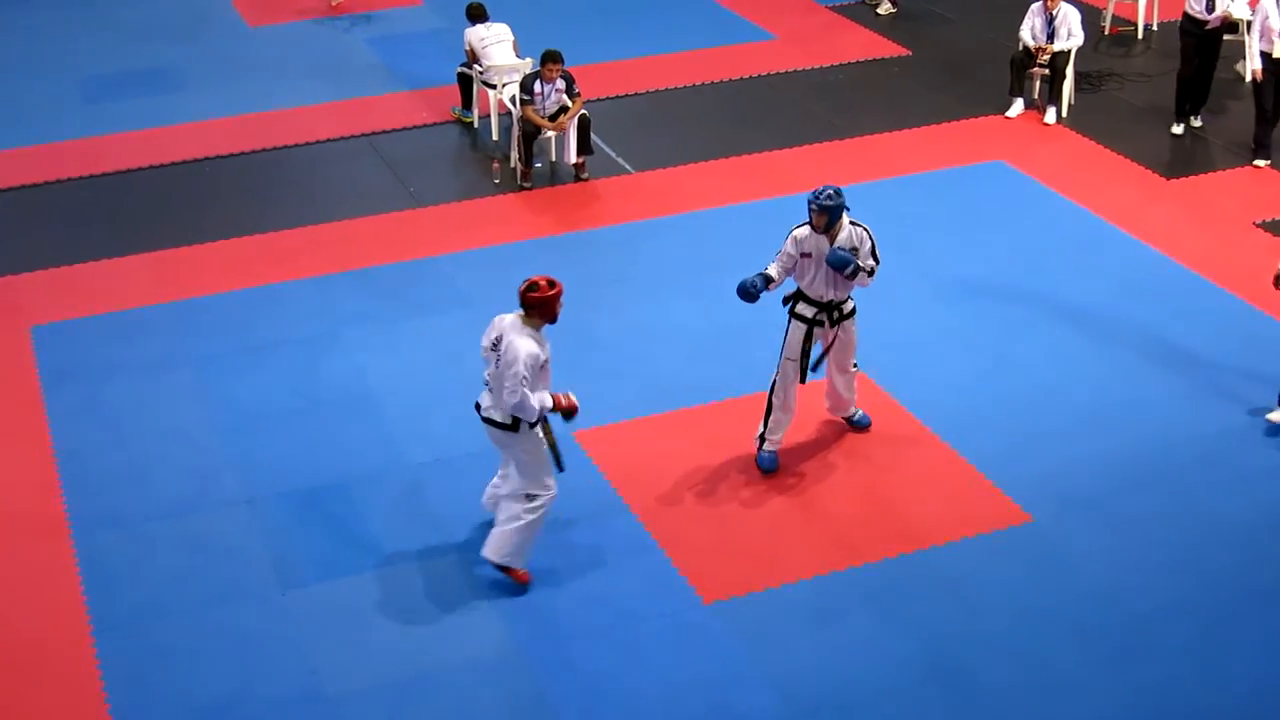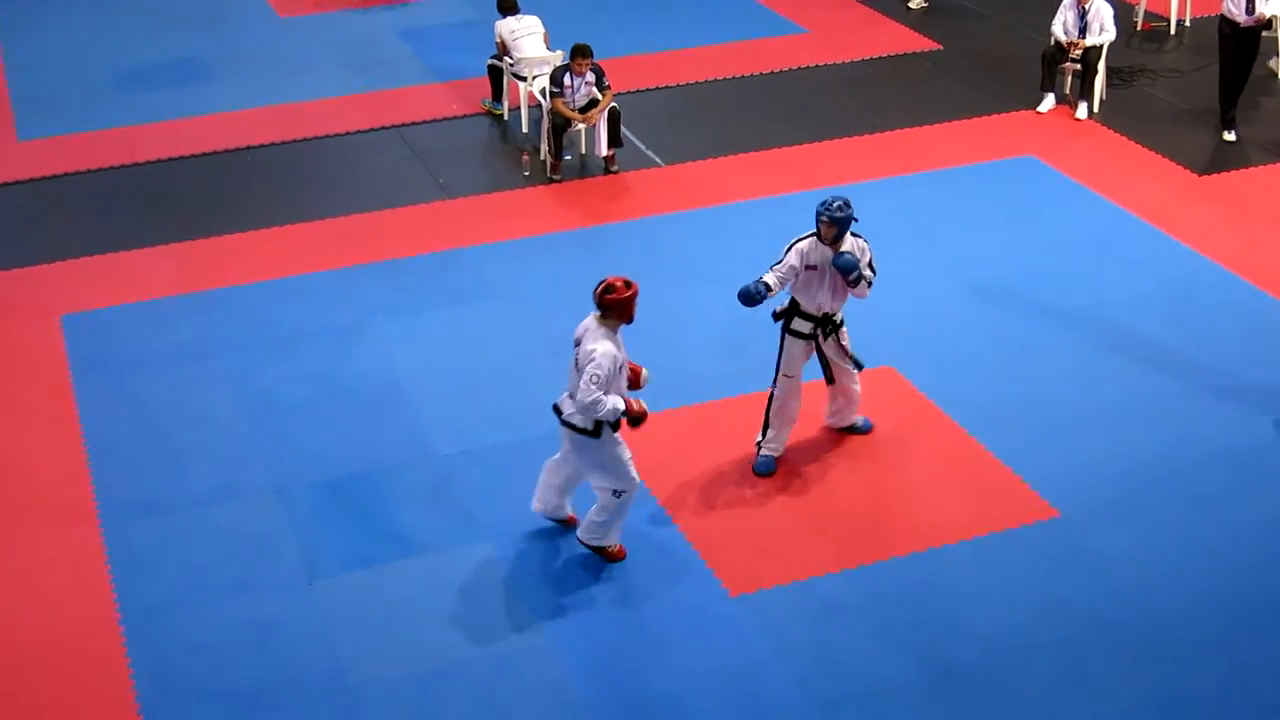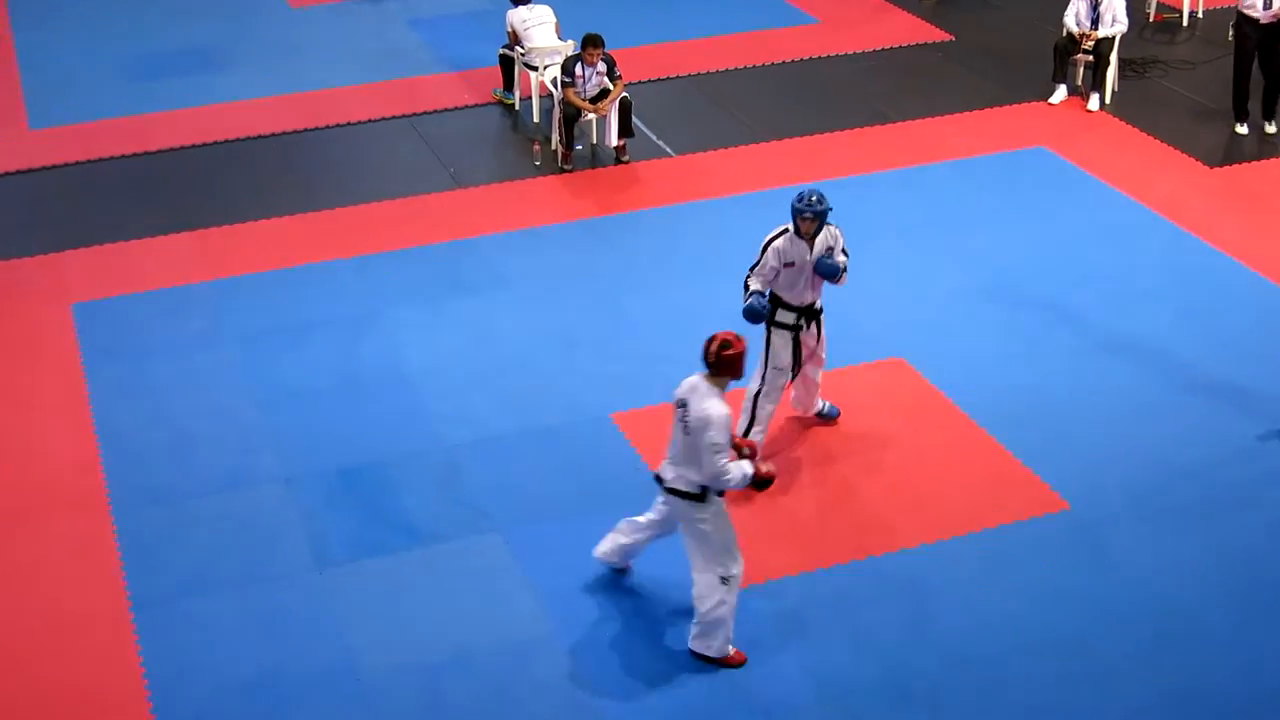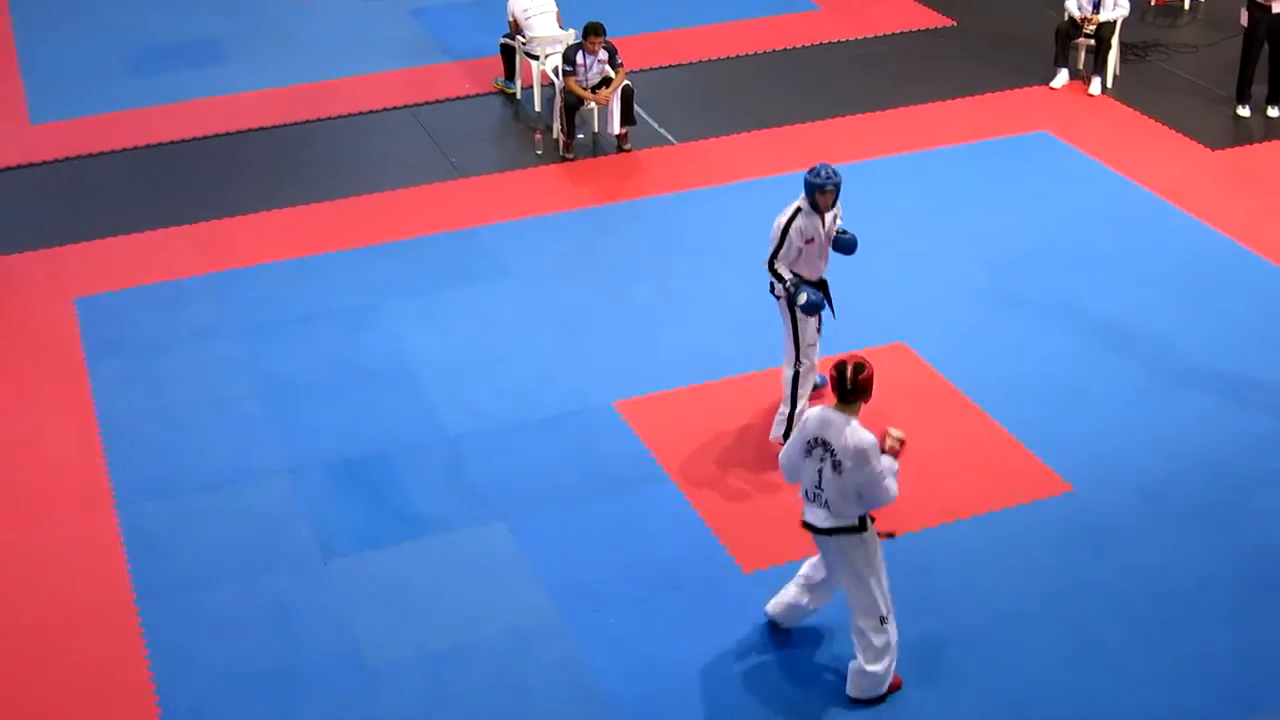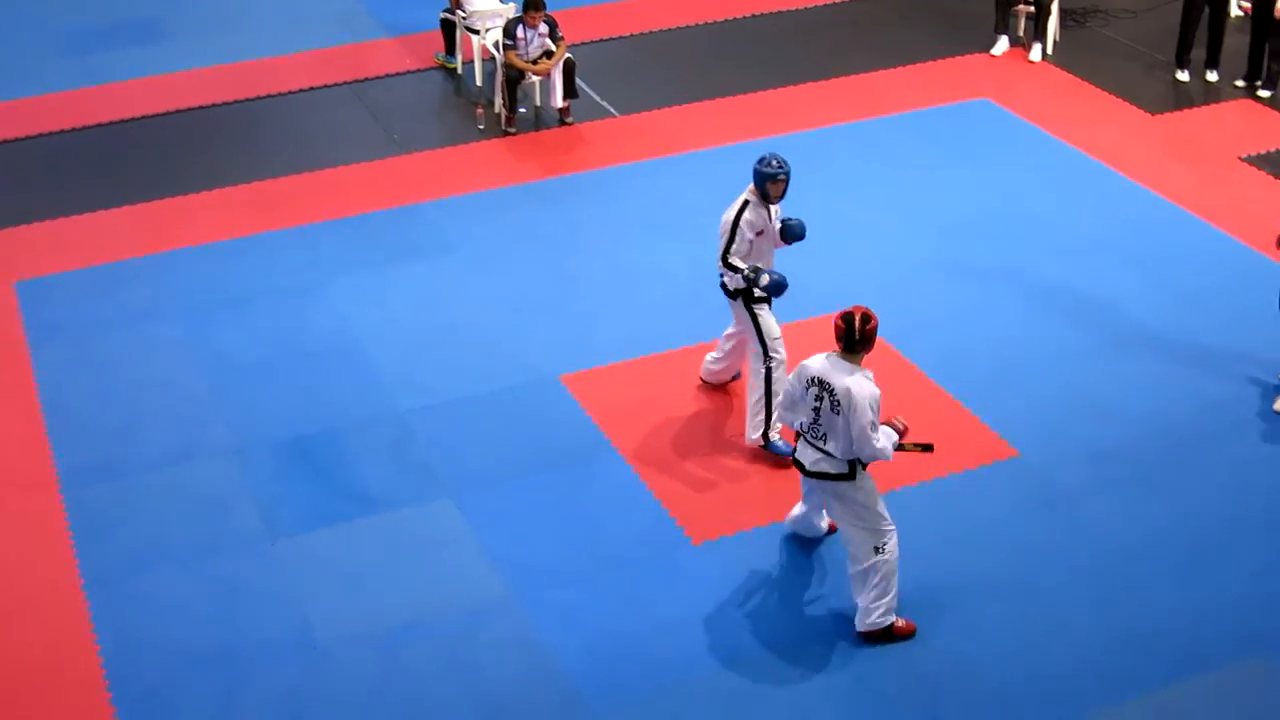
dt=0.4s
person 1, frame 1
left shoulder: (506, 321)
right shoulder: (527, 350)
left elbow: (487, 350)
right elbow: (518, 401)
right wrist: (554, 403)
left hip: (497, 411)
right hip: (511, 424)
left knee: (529, 465)
right knee: (539, 489)
left ankle: (497, 498)
right ankle: (505, 555)
person 1, frame 2
left shoulder: (591, 323)
right shoulder: (604, 351)
right elbow: (590, 402)
left wrist: (623, 368)
right wrist: (626, 405)
left hip: (571, 415)
right hip: (591, 428)
left knee: (572, 462)
right knee: (624, 483)
left ankle: (552, 506)
right ankle: (596, 537)
person 1, frame 3
left shoulder: (691, 385)
right shoulder: (716, 413)
right elbow: (715, 472)
left wrist: (736, 445)
right wrist: (753, 471)
left hip: (673, 481)
right hip: (696, 497)
left knee: (658, 521)
right knee: (722, 569)
left ankle: (613, 553)
right ankle: (710, 645)
person 1, frame 4
left shoulder: (811, 418)
right shoulder: (861, 442)
left elbow: (789, 466)
right elbow: (880, 495)
right wrist: (889, 457)
left hip: (815, 518)
right hip: (849, 531)
left knee: (829, 569)
right knee: (871, 605)
left ankle: (784, 610)
right ankle: (872, 683)
person 1, frame 5
left shoulder: (811, 364)
right shoulder: (863, 389)
left elbow: (786, 409)
right elbow: (868, 448)
right wrist: (893, 433)
left hip: (806, 458)
right hip: (841, 473)
left knee: (816, 500)
right knee: (879, 538)
left ankle: (807, 525)
right ankle: (876, 621)
person 2, frame 1
left shoulder: (859, 235)
right shoulder: (800, 235)
left elbow: (868, 276)
right elbow: (782, 266)
left wrist: (852, 268)
right wrist: (761, 281)
left hip: (841, 312)
right hip: (805, 313)
left knee: (844, 367)
right knee: (787, 375)
left ankle: (845, 409)
right ankle: (768, 443)
person 2, frame 2
left shoulder: (858, 246)
right shoulder: (803, 247)
left elbow: (864, 290)
right elbow: (779, 274)
left wrist: (854, 275)
right wrist: (761, 287)
left hip: (831, 323)
right hip: (799, 325)
left knee: (846, 373)
right knee: (786, 385)
left ankle: (844, 418)
right ankle: (769, 448)
person 2, frame 3
left shoulder: (831, 235)
right shoulder: (778, 243)
left elbow: (841, 273)
right elbow: (757, 276)
left wrist: (836, 271)
right wrist: (754, 297)
left hip: (810, 313)
right hip: (782, 318)
left knee: (812, 363)
right knee: (771, 379)
left ankle: (809, 405)
right ankle: (747, 441)
person 2, frame 4
left shoulder: (830, 209)
right shoulder: (792, 221)
right elbow: (775, 263)
left wrist: (842, 238)
right wrist: (797, 291)
left hip: (815, 285)
right hip: (796, 294)
left knee: (810, 347)
right knee: (802, 359)
left ankle: (809, 378)
right ankle: (789, 430)
person 2, frame 5
left shoulder: (771, 203)
right shoulder: (741, 215)
right elbow: (727, 260)
left wrist: (788, 232)
right wrist: (757, 277)
left hip: (757, 284)
right hip: (744, 290)
left knee: (743, 333)
right knee: (773, 356)
left ankle: (715, 372)
right ankle: (765, 433)
